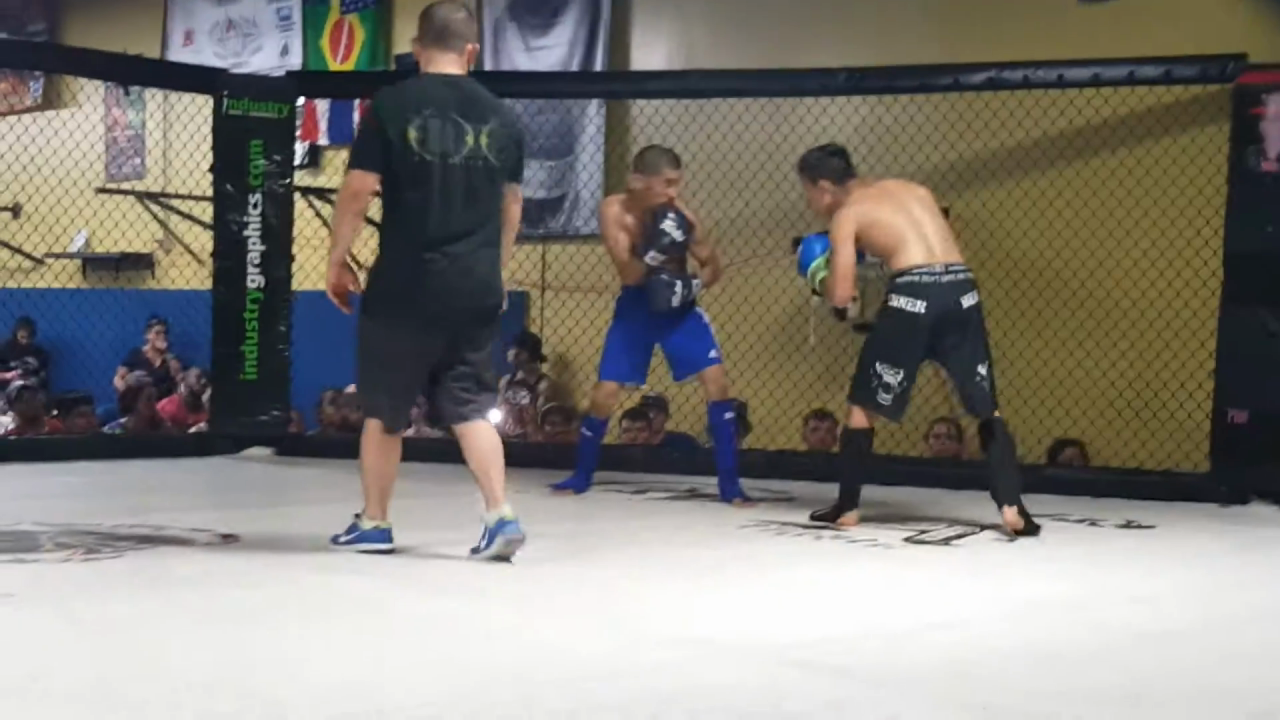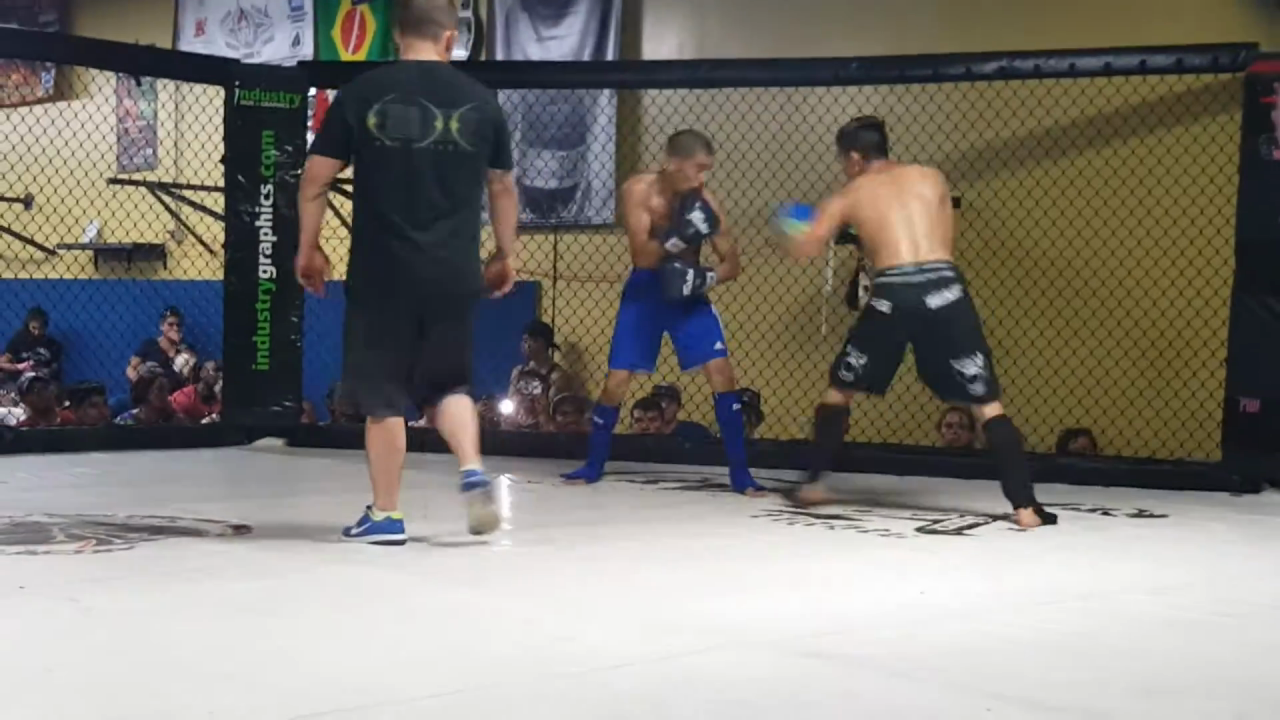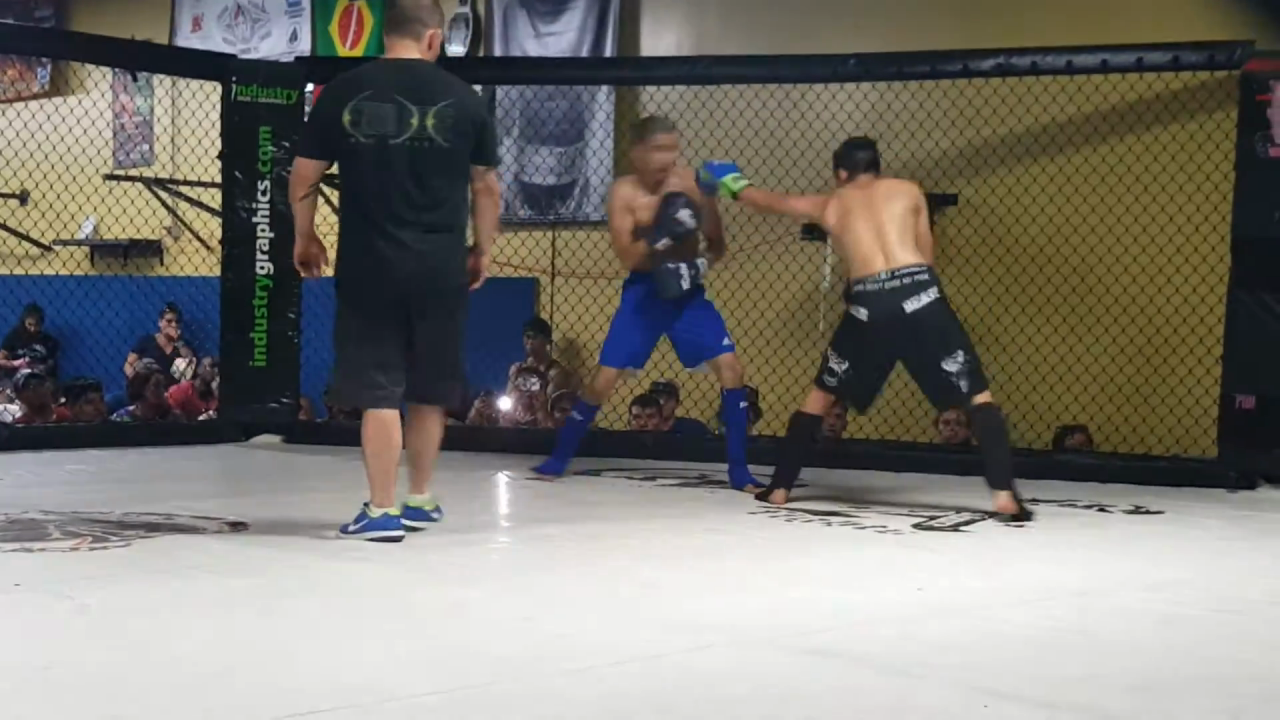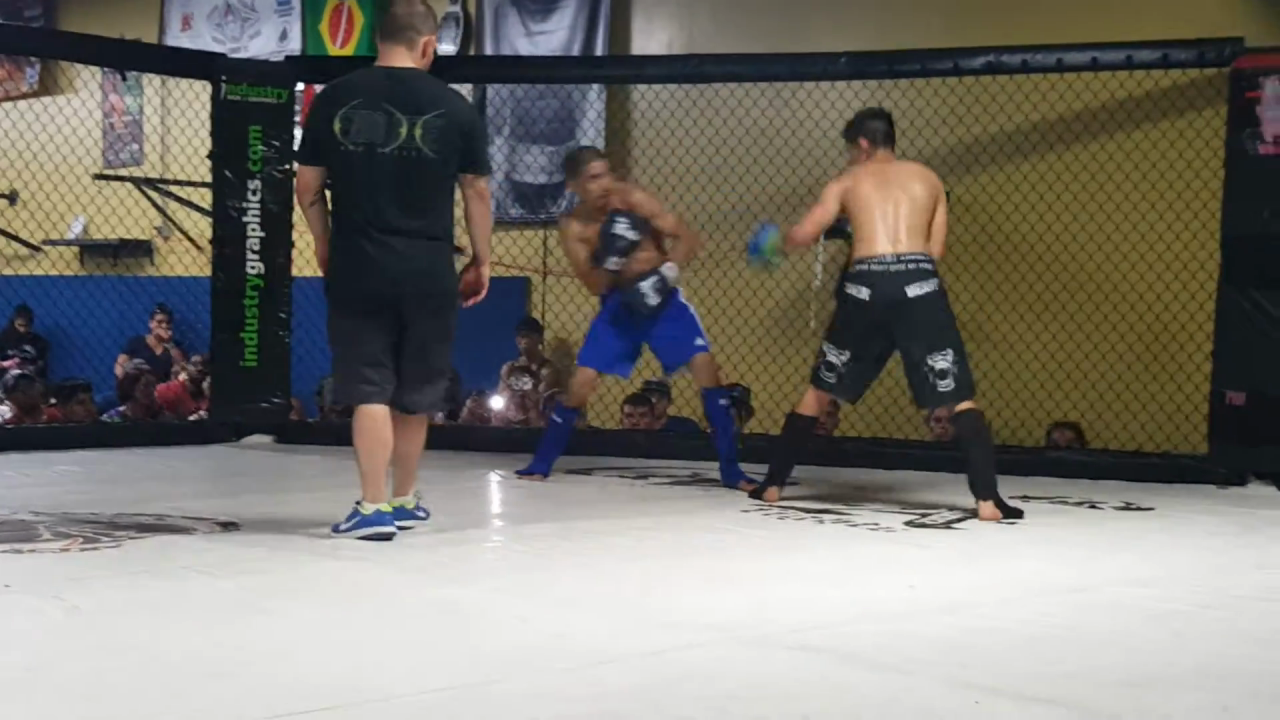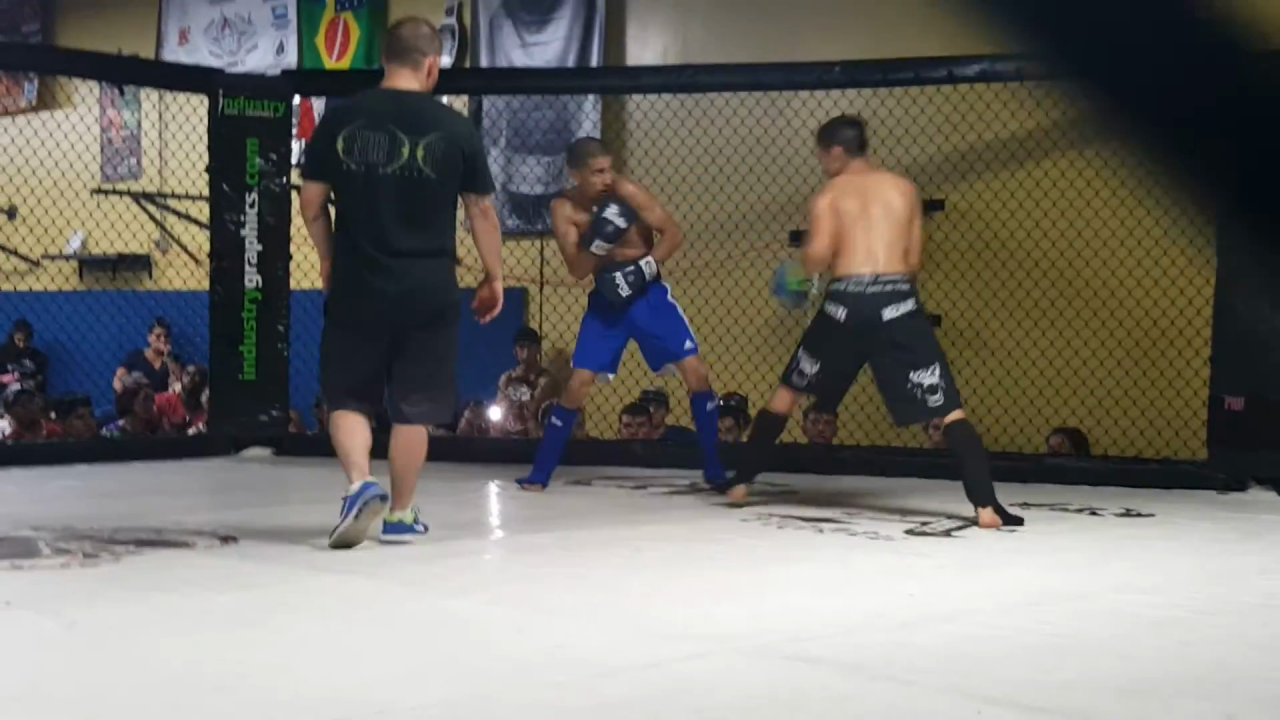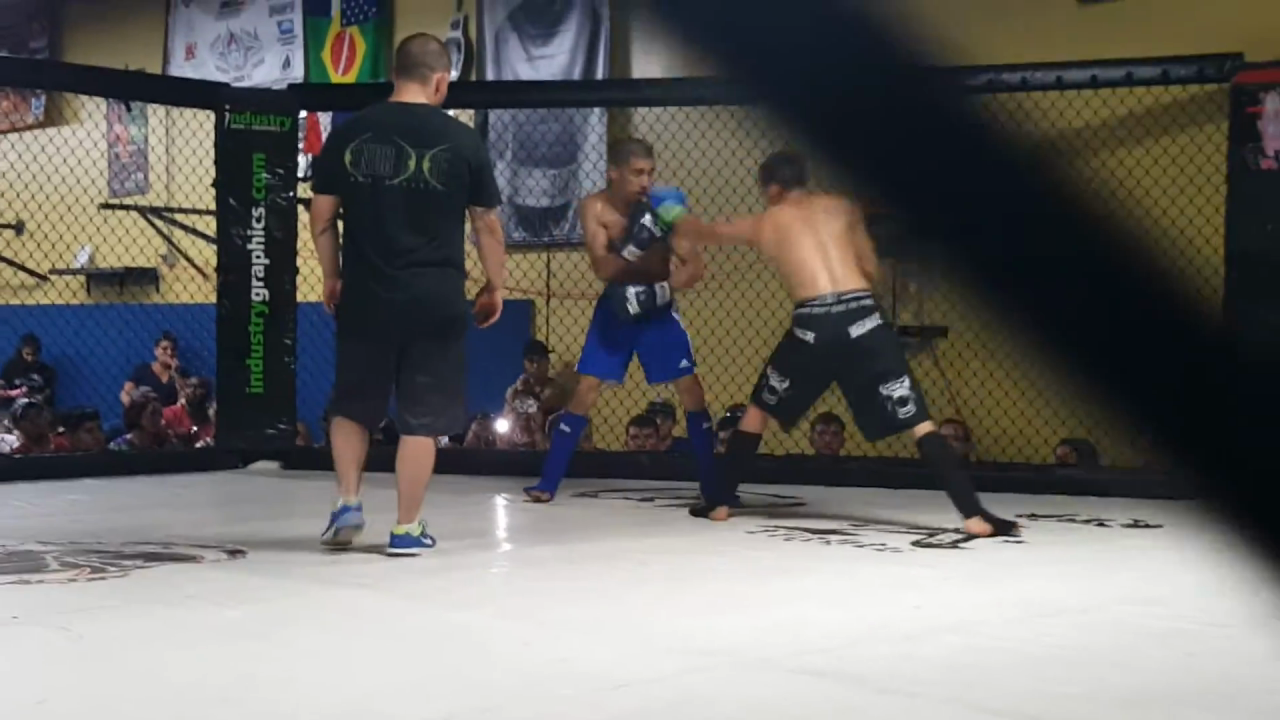
dt=0.2s
person 1, frame 1
left shoulder: (392, 106)
right shoulder: (501, 116)
left elbow: (356, 191)
right elbow: (510, 203)
left wrist: (338, 261)
right wrist: (495, 266)
left hip: (405, 284)
right hip: (478, 286)
left knee: (386, 408)
right knee: (472, 404)
left ankle: (372, 523)
right ankle: (499, 515)
person 1, frame 2
left shoulder: (362, 93)
right shoulder: (482, 101)
left elbow: (316, 177)
right elbow: (503, 188)
left wrist: (308, 245)
right wrist: (505, 253)
left hip: (381, 270)
right hip: (455, 271)
left knee: (384, 396)
right knee: (450, 382)
left ankle: (385, 514)
right ankle: (471, 469)
person 1, frame 3
left shoulder: (343, 92)
right shoulder: (464, 98)
left elbow: (303, 178)
right elbow: (486, 188)
left wrist: (305, 238)
right wrist: (482, 250)
left hip: (368, 268)
right hip: (440, 268)
left knee: (378, 392)
right knee: (430, 390)
left ankle: (382, 509)
right ankle: (419, 499)
person 1, frame 4
left shoulder: (335, 98)
right shoulder: (453, 106)
left elbow: (307, 186)
right elbow: (477, 192)
left wrist: (324, 240)
right wrist: (481, 259)
left hip: (358, 271)
right hip: (429, 272)
left knee: (367, 390)
right knee: (416, 394)
left ankle: (374, 505)
right ankle: (403, 500)
person 1, frame 5
left shoulder: (339, 119)
right shoulder: (455, 127)
left elbow: (311, 202)
right elbow: (481, 211)
left wrist: (328, 258)
right wrist: (494, 277)
left hip: (358, 286)
right hip: (429, 289)
left knee: (347, 396)
right knee: (415, 406)
left ankle: (361, 480)
right ankle: (400, 515)
person 1, frame 6
left shoulder: (349, 133)
right shoulder: (463, 140)
left elbow: (321, 215)
right elbow: (487, 224)
left wrist: (331, 275)
right wrist: (494, 285)
left hip: (366, 297)
right hip: (438, 300)
left knee: (352, 408)
right knee: (423, 418)
left ankle: (347, 504)
right ankle: (407, 528)
person 2, frame 1
left shoulder: (846, 215)
right shoulder: (911, 187)
left elbow: (841, 297)
left wrist: (819, 276)
left hip: (912, 295)
right hip: (959, 291)
left knee: (863, 407)
right knee: (986, 409)
left ankle: (846, 507)
right ankle: (1011, 508)
person 2, frame 2
left shoulder: (849, 196)
right shoulder: (930, 176)
left elbow: (804, 248)
left wrist: (789, 224)
left hip: (892, 297)
right hip: (943, 290)
left knee: (840, 389)
right knee: (987, 402)
left ankle: (814, 483)
right ankle: (1024, 505)
person 2, frame 3
left shoulder: (828, 204)
right shoulder: (908, 190)
left elbow: (768, 202)
left wrist: (732, 185)
left hip: (867, 304)
right hip: (919, 294)
left knee: (822, 393)
right knee: (977, 395)
left ankle: (779, 486)
right ankle: (1003, 494)
person 2, frame 4
left shoulder: (847, 182)
right shoulder: (930, 178)
left elbow: (805, 233)
right elbow: (935, 250)
left wrist: (775, 242)
left hip: (865, 287)
right hip: (920, 286)
left knee: (818, 391)
right knee: (960, 399)
left ankle: (773, 484)
right ankle: (986, 500)
person 2, frame 5
left shoulder: (828, 195)
right shoulder: (905, 189)
left elbow: (817, 255)
right elbow: (912, 263)
left wrist: (802, 276)
left hip: (845, 305)
right hip: (897, 304)
left knee: (786, 392)
right knee: (948, 409)
left ankle: (741, 482)
right ankle: (987, 506)
person 2, frame 6
left shoulder: (763, 223)
right shoulder: (842, 208)
left elbow: (707, 233)
right elbow: (871, 273)
left wrist: (676, 218)
left hip: (813, 327)
right hip: (863, 319)
left knee: (760, 410)
right knee: (919, 423)
left ankle: (718, 501)
right ankle: (976, 515)
person 3, frame 1
left shoulder: (681, 215)
right shoulder: (613, 211)
left elbow: (713, 265)
right elbow: (628, 274)
left wrist: (692, 285)
right wrist: (655, 251)
left hip: (677, 303)
right hip: (636, 304)
left knee: (716, 382)
right knee: (606, 394)
left ankle: (729, 483)
right ankle: (582, 475)
person 3, frame 2
left shoulder: (706, 203)
right shoulder: (638, 189)
left elbow: (732, 263)
right elbow: (642, 255)
left wrist: (705, 279)
right wrist: (674, 237)
left hip: (687, 290)
right hip: (645, 290)
left knee: (721, 372)
right knee: (617, 381)
left ankle: (740, 474)
right ankle: (594, 465)
person 3, frame 3
left shoulder: (690, 184)
right shoulder: (622, 195)
left elbow: (718, 243)
right elbow: (628, 259)
left wrist: (699, 266)
right wrist: (661, 237)
left hip: (685, 290)
right hip: (643, 290)
left knee: (730, 368)
right knee: (605, 379)
left ankle: (739, 470)
right ankle: (559, 458)
person 3, frame 4
left shoulder: (632, 199)
right shoulder: (571, 226)
left elbow: (687, 239)
right elbow: (592, 285)
left wrist: (666, 275)
right wrist: (610, 256)
left hip: (661, 297)
right hip: (620, 303)
left knee: (705, 368)
right knee: (581, 382)
left ankle: (730, 467)
right ankle: (542, 462)
person 3, frame 5
left shoulder: (626, 192)
right shoulder: (562, 209)
left elbow: (673, 234)
right elbow: (578, 269)
left wrist: (643, 268)
right wrist: (601, 239)
left hip: (649, 293)
right hip: (608, 298)
left knee: (695, 370)
right knee: (578, 383)
left ankle: (714, 470)
right ankle: (541, 472)
person 3, frame 6
left shoulder: (662, 205)
right shoulder: (595, 207)
left elbow: (695, 267)
right elbow: (603, 271)
left wrist: (657, 293)
right wrist: (634, 244)
left hip: (656, 307)
right hip: (616, 305)
left knee: (690, 389)
right knee: (585, 392)
left ankle: (712, 483)
right ankle: (549, 482)
